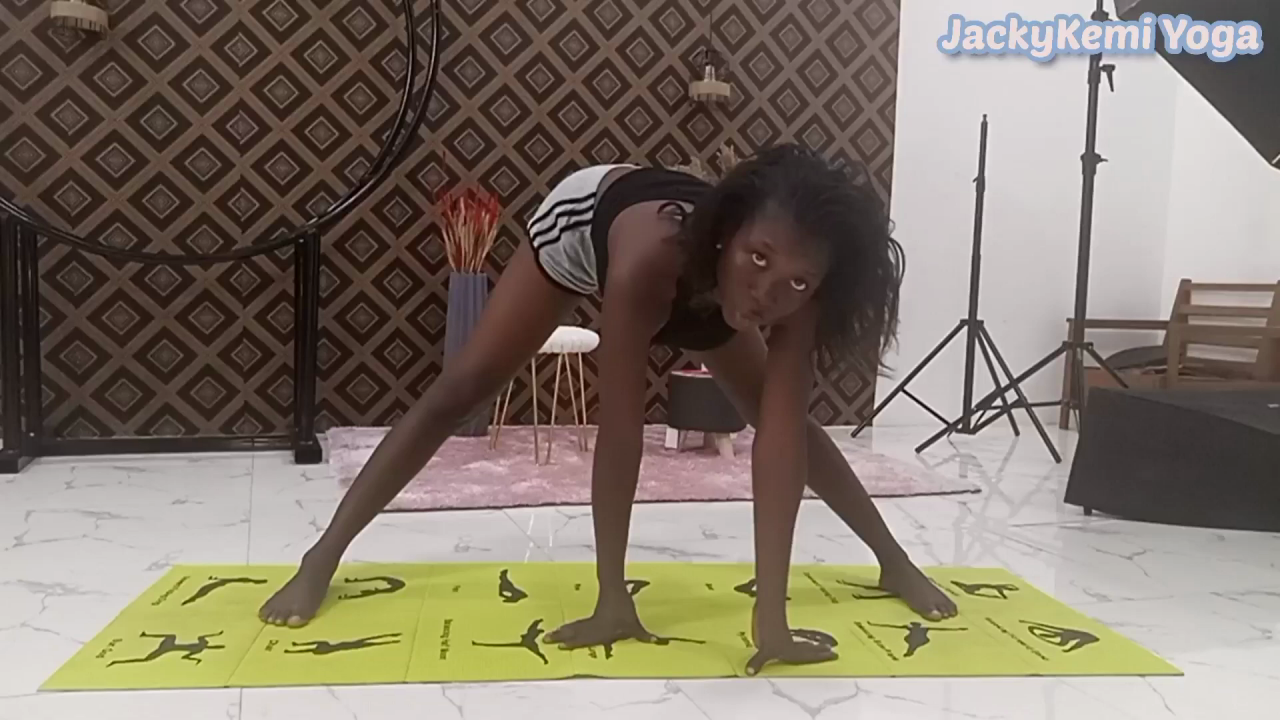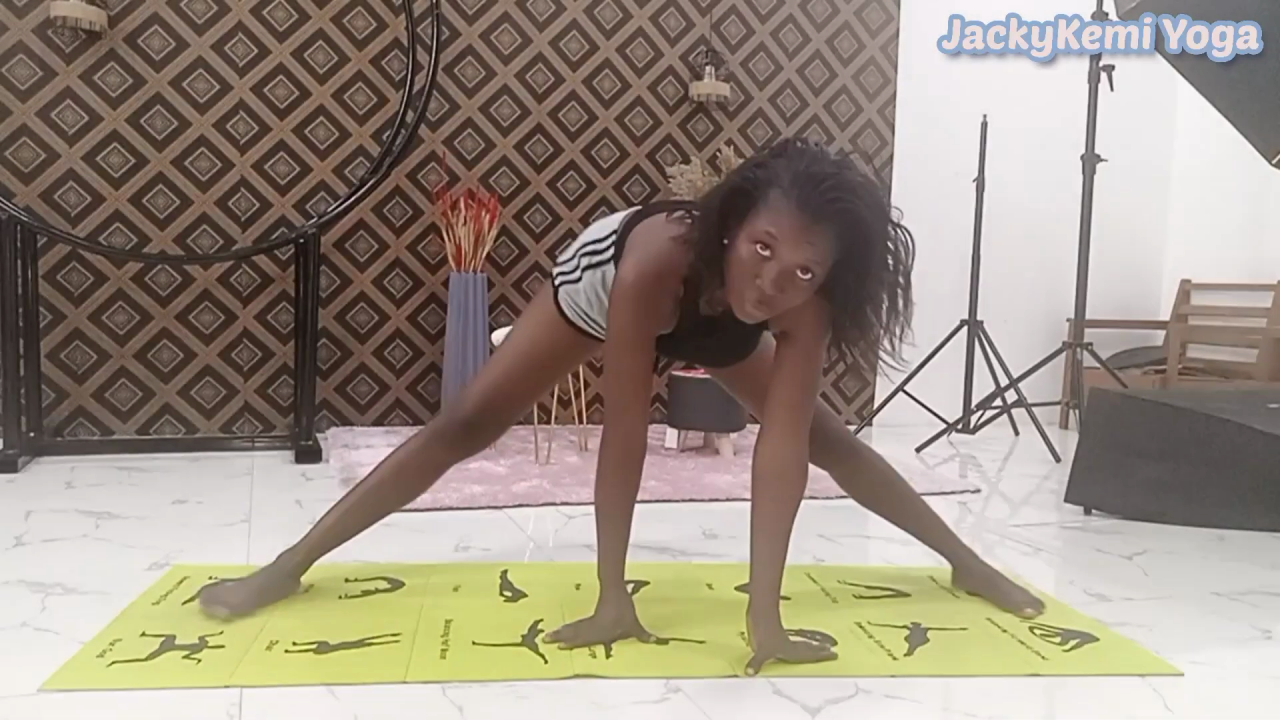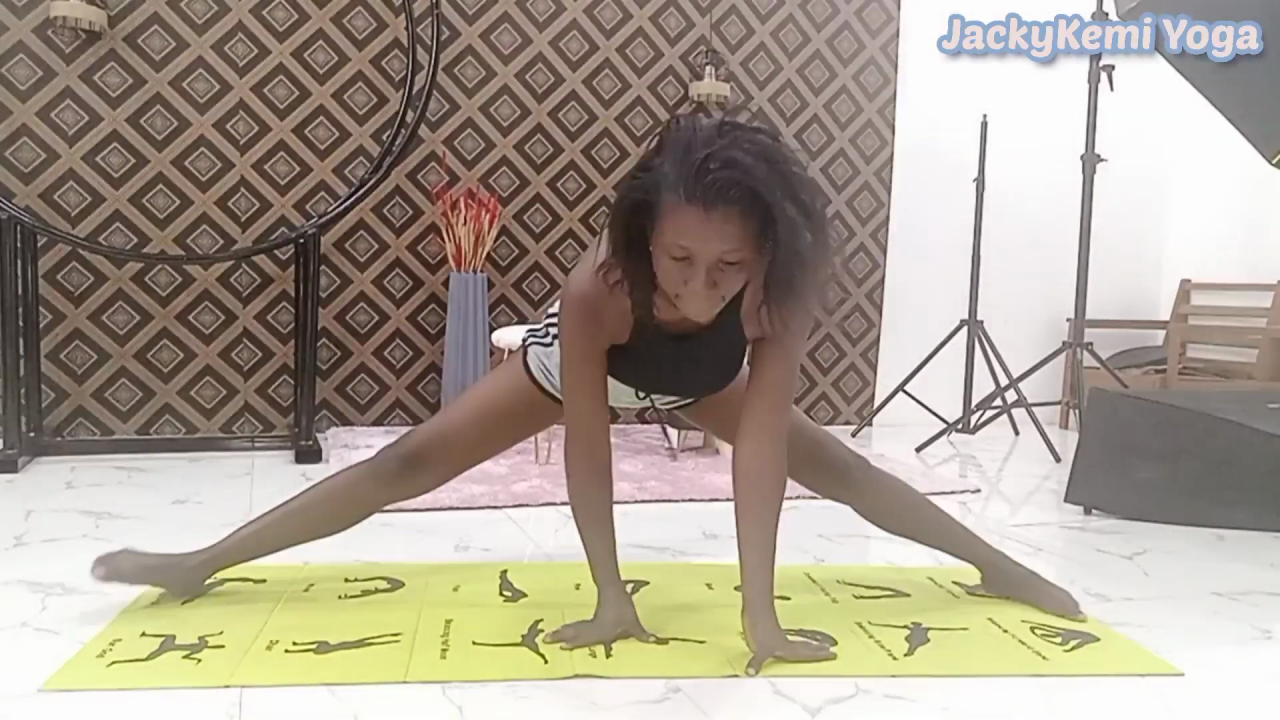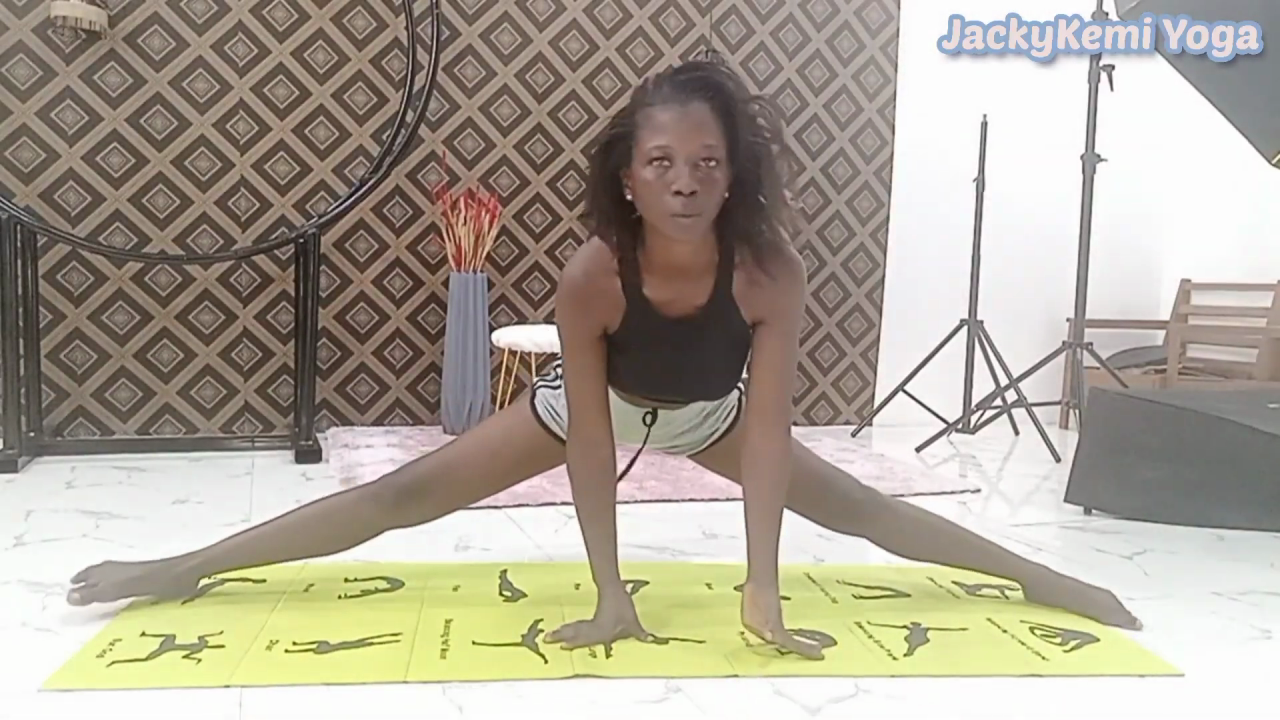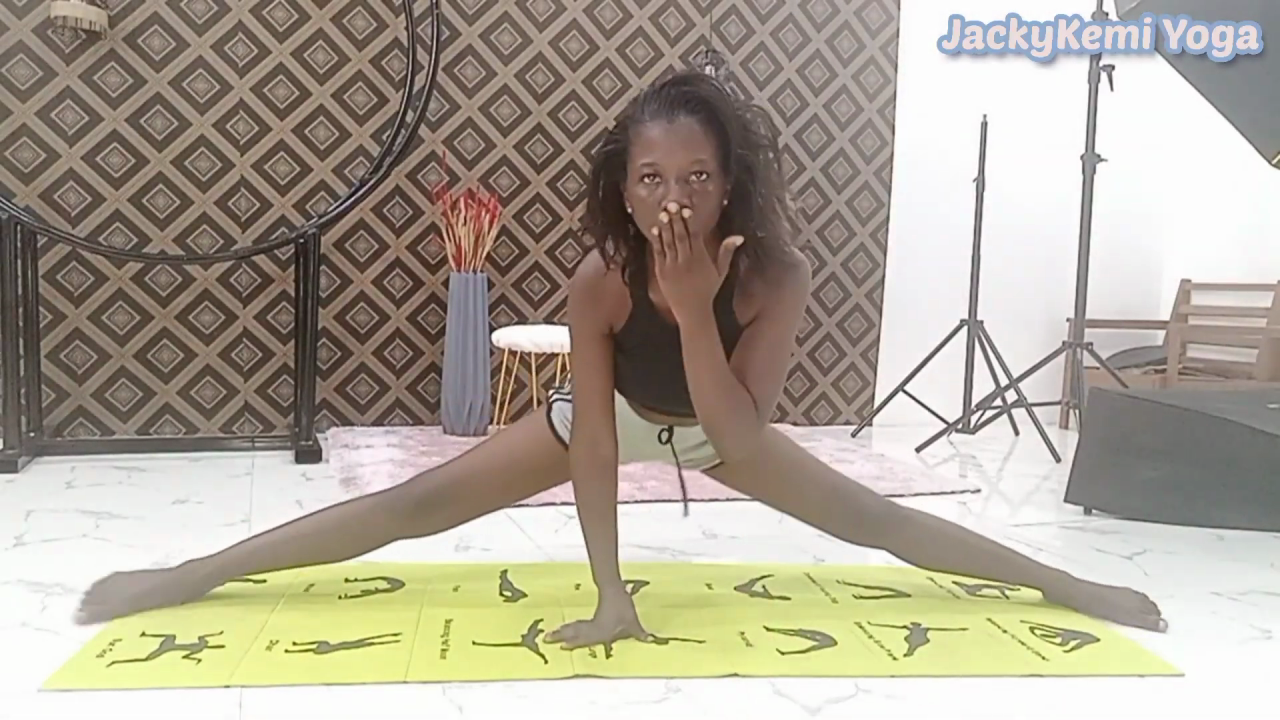
dt=1s
person 1, frame 1
left shoulder: (792, 300)
right shoulder: (648, 263)
left elbow: (781, 443)
right elbow: (619, 437)
left wrist: (770, 615)
right wrist: (611, 597)
left hip: (704, 277)
right hip: (582, 218)
left knee: (788, 418)
right knee: (459, 394)
left ankle: (893, 561)
right ankle: (322, 559)
person 1, frame 2
left shoulder: (808, 308)
right shoulder: (656, 261)
left elbow: (783, 452)
right elbow: (623, 441)
left wrist: (765, 615)
right wrist: (613, 599)
left hip: (720, 331)
right hip: (597, 276)
left knee: (829, 440)
right knee: (464, 425)
left ankle: (966, 563)
right ankle: (287, 566)
person 1, frame 3
left shoulder: (783, 296)
right shoulder: (597, 288)
left elbow: (761, 450)
right elbow: (587, 451)
left wrist: (760, 616)
right wrist: (611, 598)
left hip: (702, 383)
right hip: (575, 365)
left knee: (842, 470)
right knee: (408, 463)
left ankle: (1000, 568)
right ankle: (197, 563)
person 1, frame 4
left shoulder: (773, 271)
right shoulder: (592, 276)
left elbow: (766, 430)
right elbow: (589, 442)
left wrist: (761, 590)
right wrist: (609, 597)
left hip: (708, 413)
right hip: (594, 402)
left knee: (858, 506)
right knee: (405, 495)
left ankle: (1046, 581)
right ankle: (179, 570)
person 1, frame 5
left shoulder: (774, 276)
right shoulder: (598, 282)
left elbow: (736, 438)
right elbow: (593, 442)
left wrist: (693, 310)
right wrist: (609, 599)
left hip: (720, 426)
right hip: (609, 415)
left knee: (882, 522)
right knee: (417, 503)
left ankle: (1074, 587)
right ankle: (186, 577)
